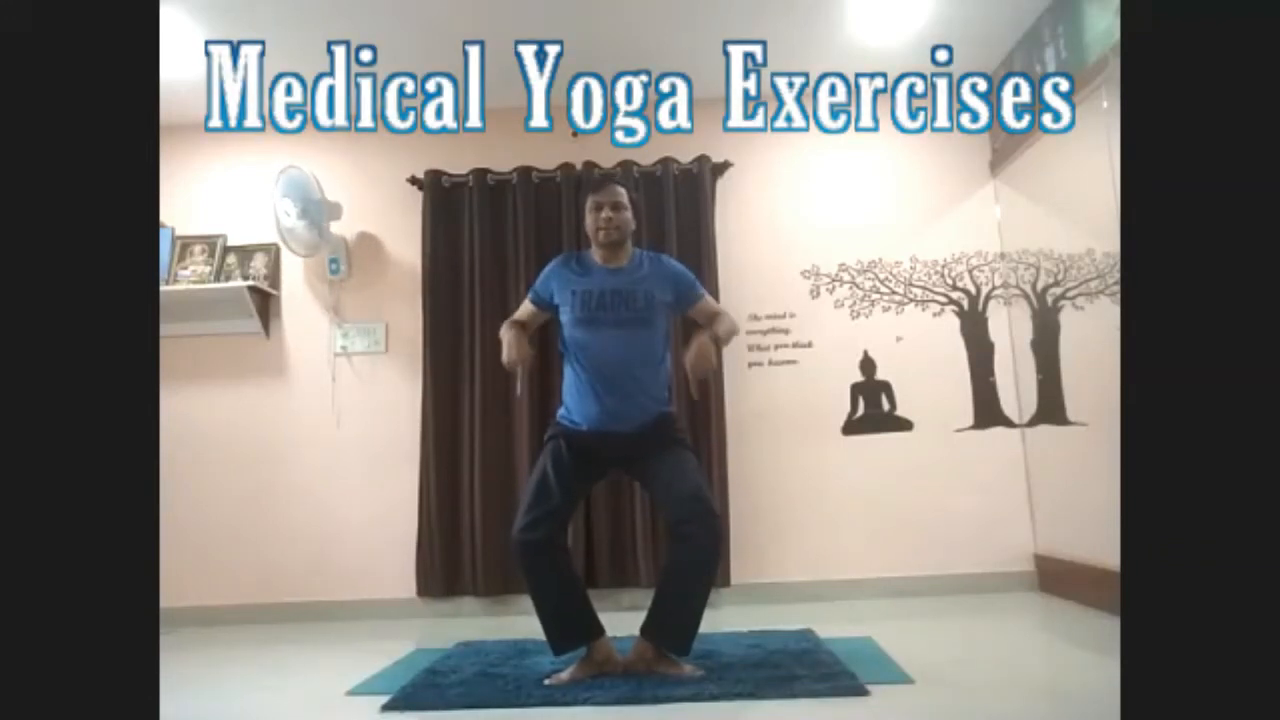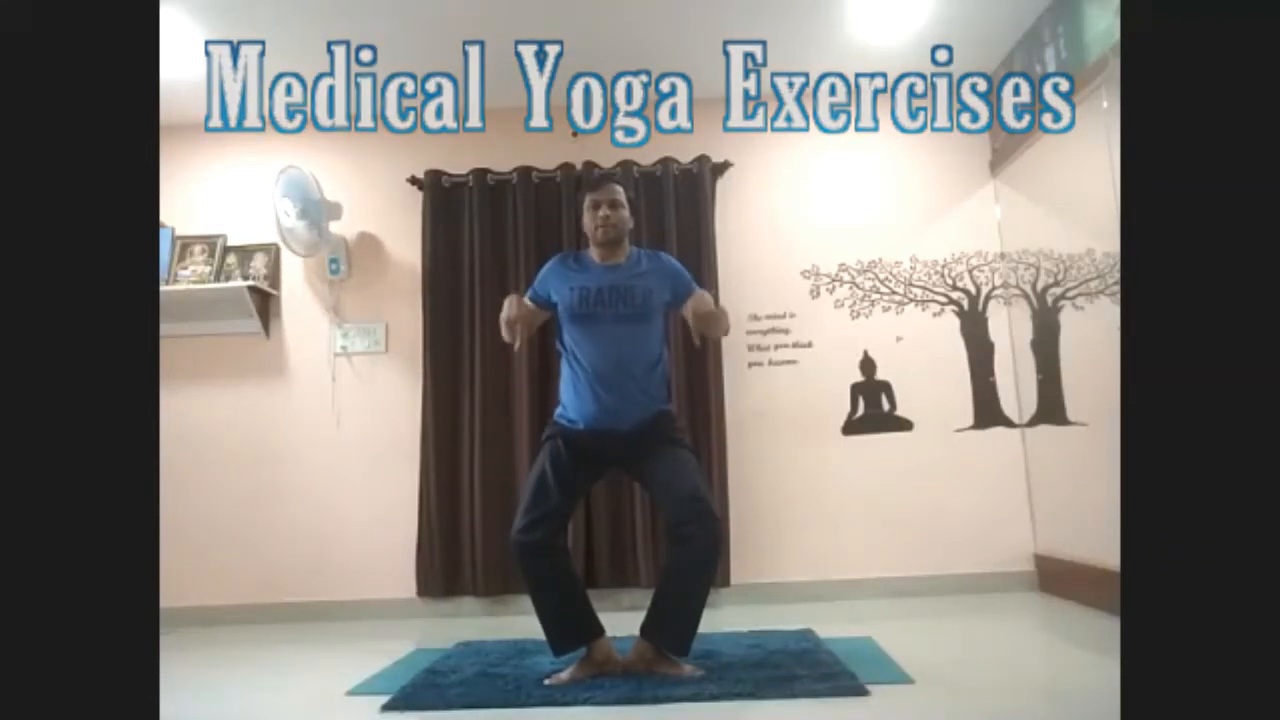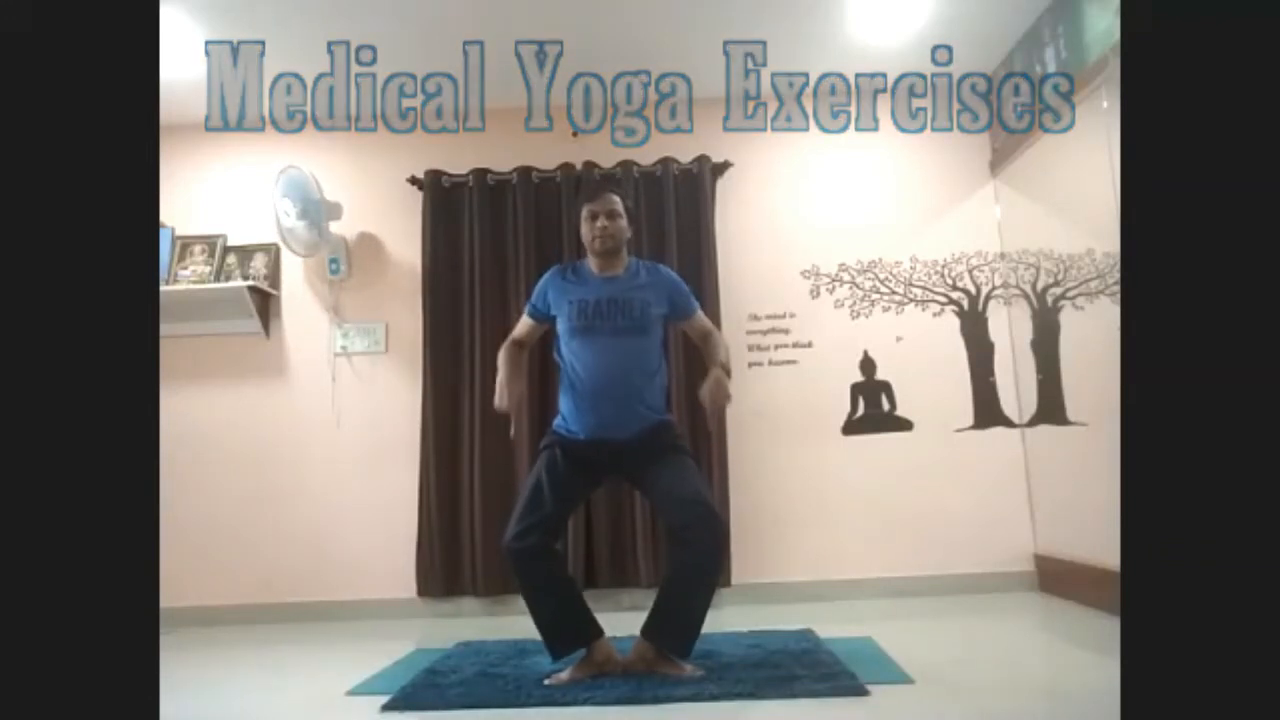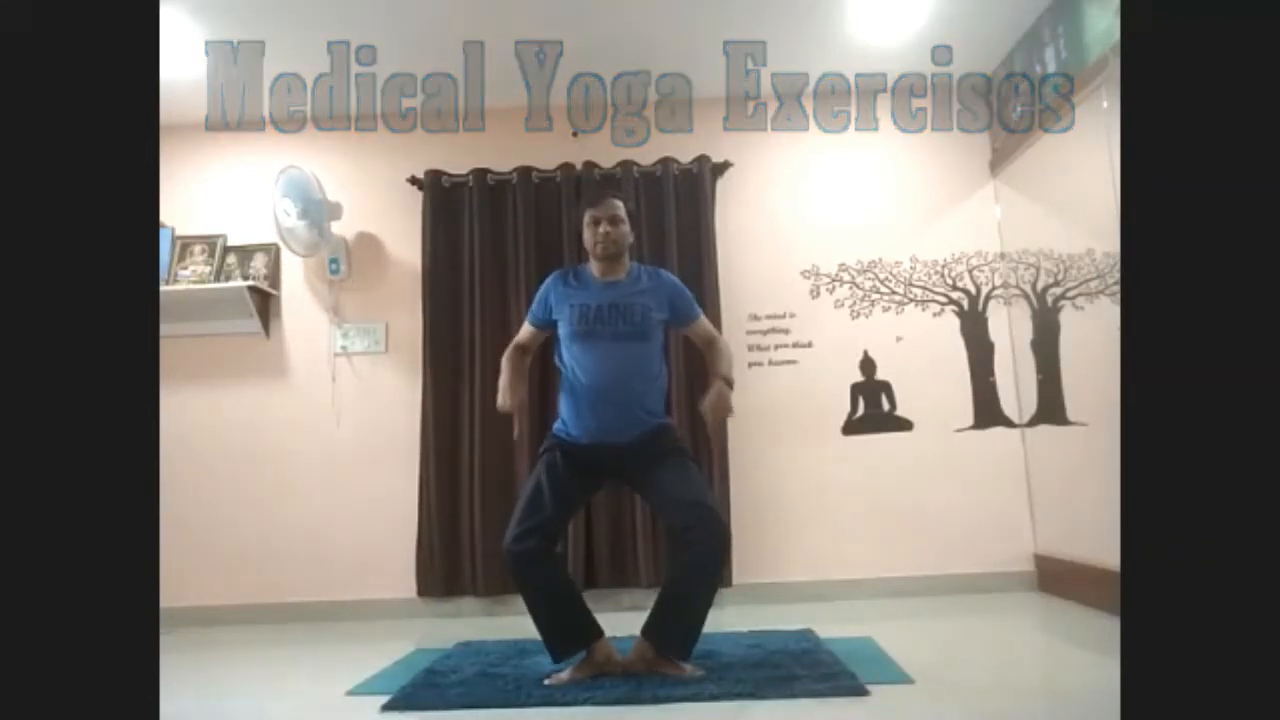
dt=0.4s
person 1, frame 1
left shoulder: (665, 273)
right shoulder: (561, 274)
left elbow: (723, 319)
right elbow: (518, 321)
left wrist: (709, 340)
right wrist: (512, 338)
left hip: (653, 429)
right hip: (577, 432)
left knee: (701, 527)
right knee: (531, 535)
left ankle: (654, 647)
right ankle: (594, 648)
person 1, frame 2
left shoulder: (663, 270)
right shoulder: (559, 272)
left elbow: (719, 328)
right elbow: (516, 332)
left wrist: (706, 309)
right wrist: (512, 313)
left hip: (651, 427)
right hip: (575, 430)
left knee: (700, 527)
right knee: (530, 536)
left ankle: (655, 646)
right ankle: (593, 648)
person 1, frame 3
left shoulder: (661, 282)
right shoulder: (557, 284)
left elbow: (709, 336)
right elbow: (518, 342)
left wrist: (718, 371)
right wrist: (507, 377)
left hip: (651, 436)
right hip: (574, 440)
left knee: (705, 532)
right knee: (523, 542)
left ankle: (657, 646)
right ankle: (592, 648)
person 1, frame 4
left shoulder: (662, 286)
right shoulder: (559, 288)
left elbow: (711, 340)
right elbow: (520, 346)
left wrist: (721, 382)
right wrist: (509, 382)
left hip: (651, 441)
right hip: (573, 444)
left knee: (708, 534)
right knee: (522, 545)
left ankle: (657, 648)
right ankle: (592, 649)
